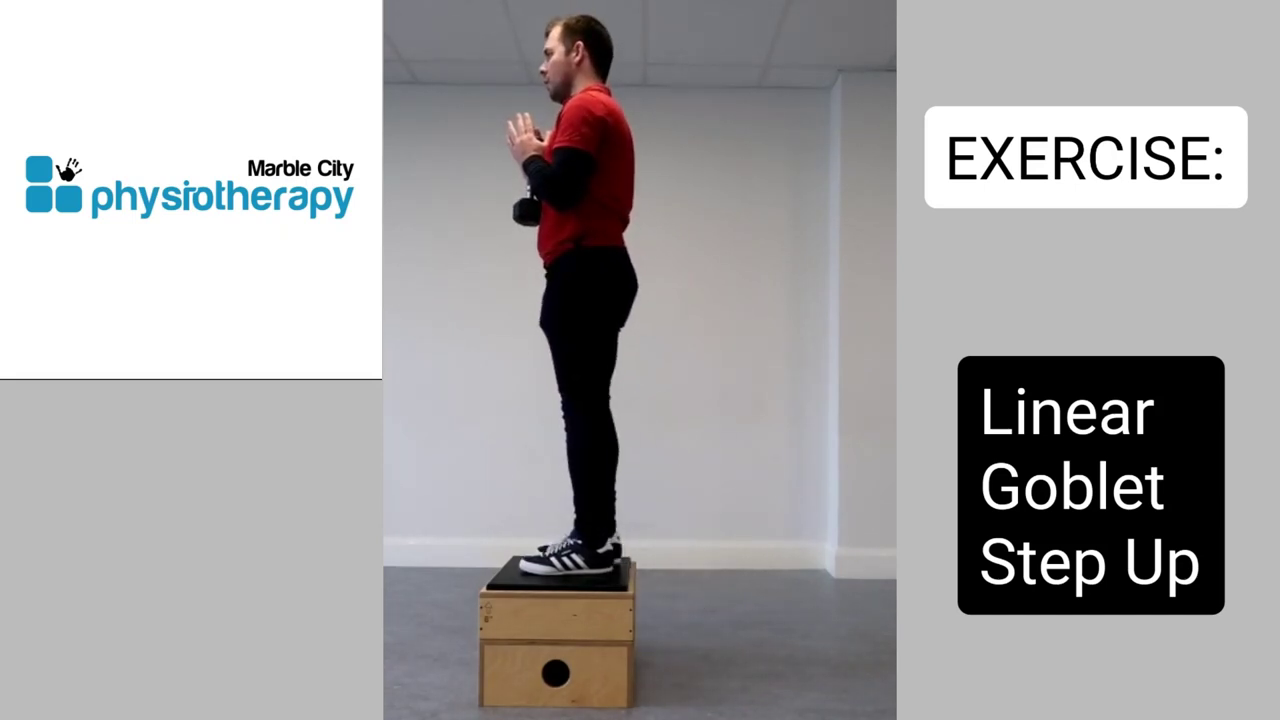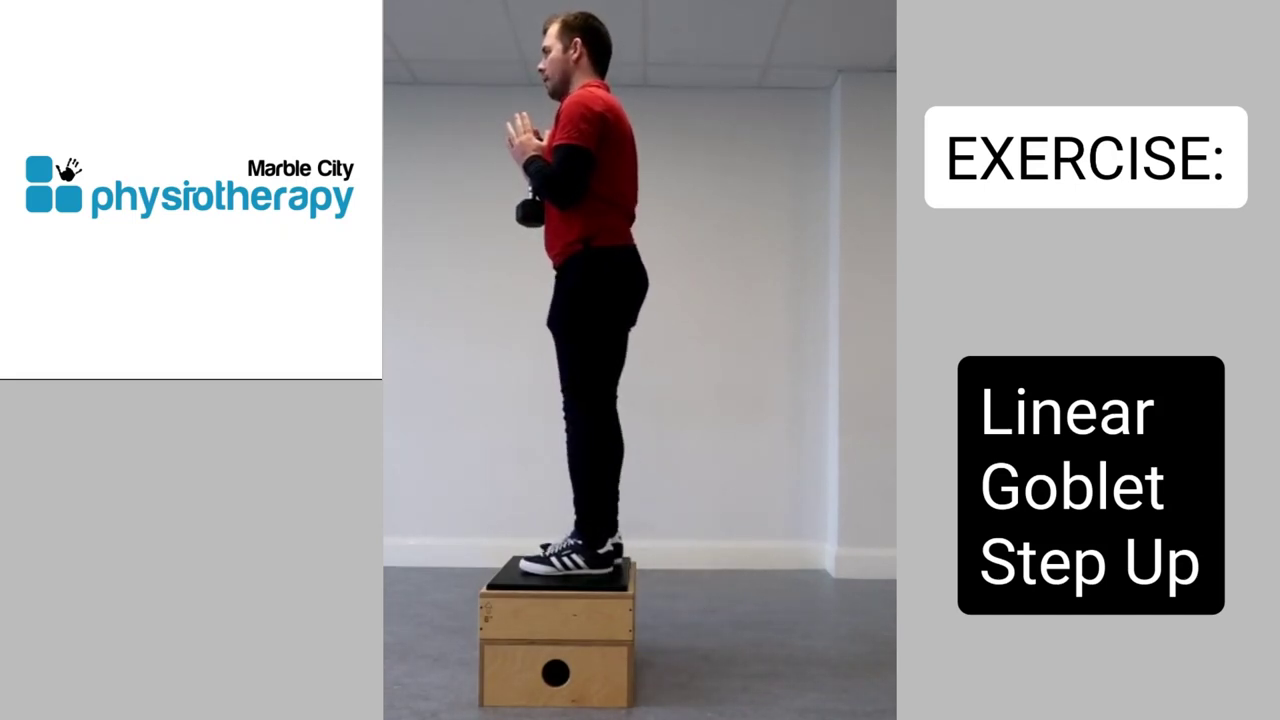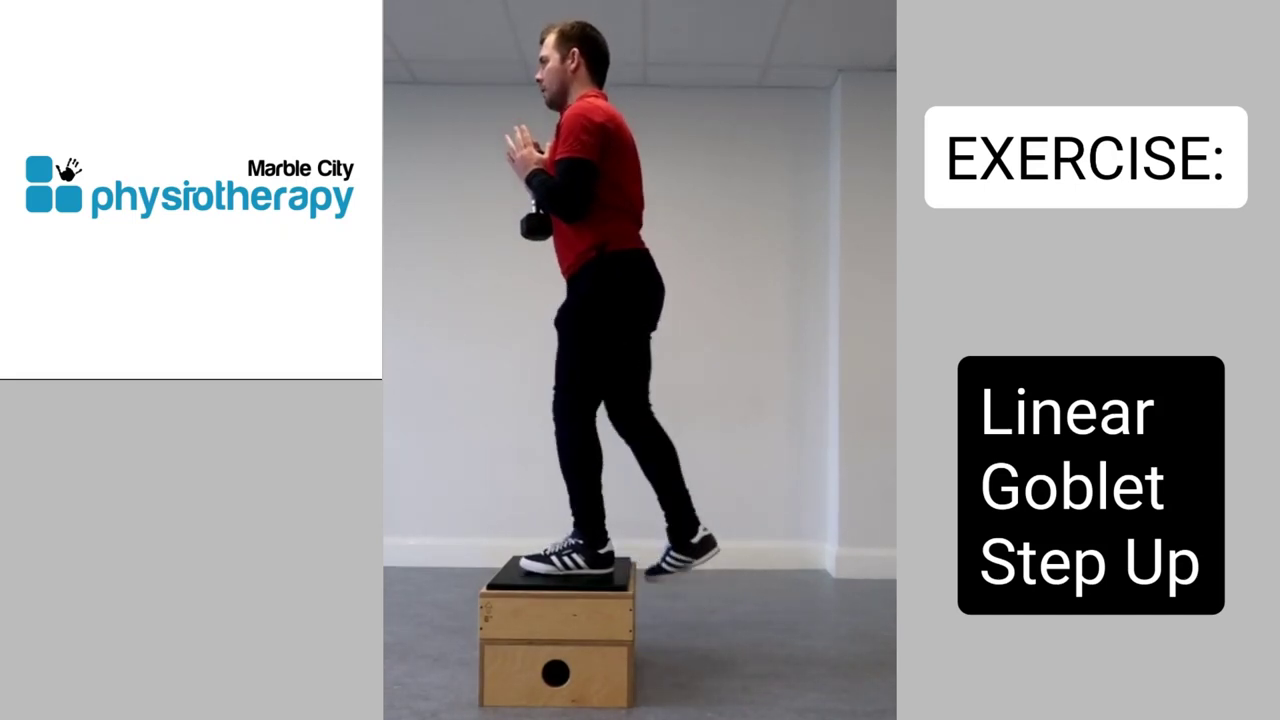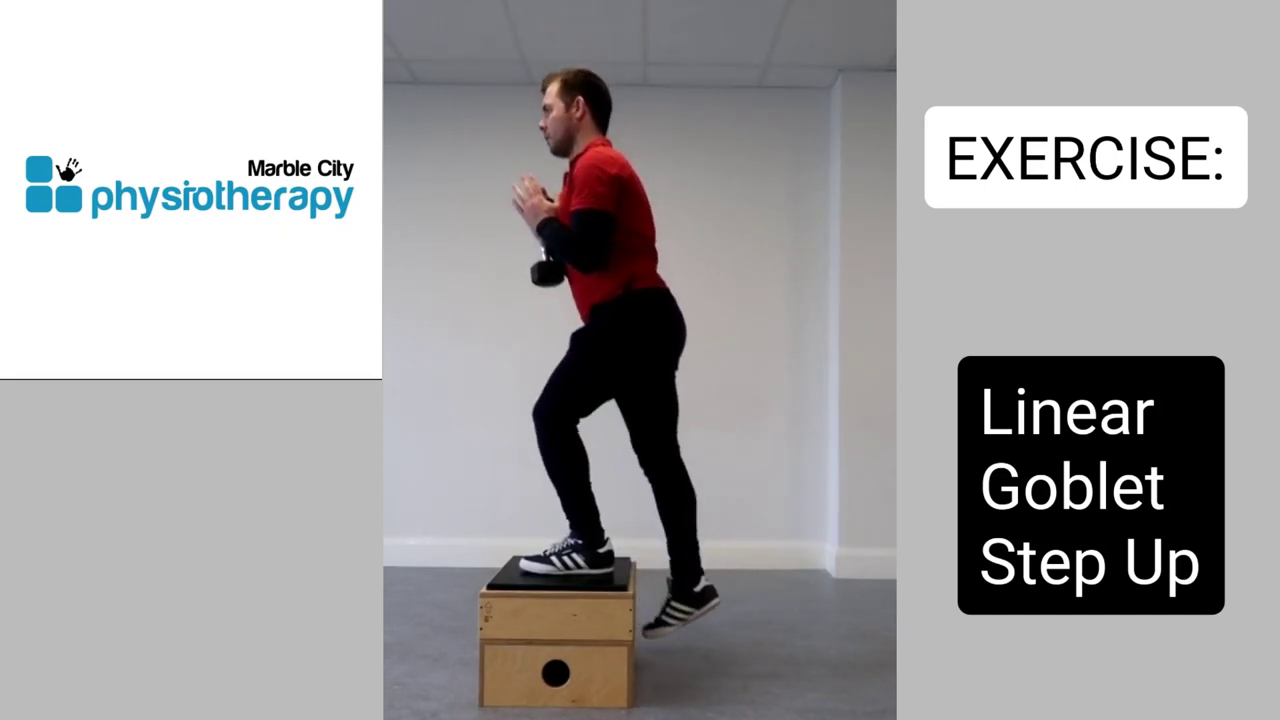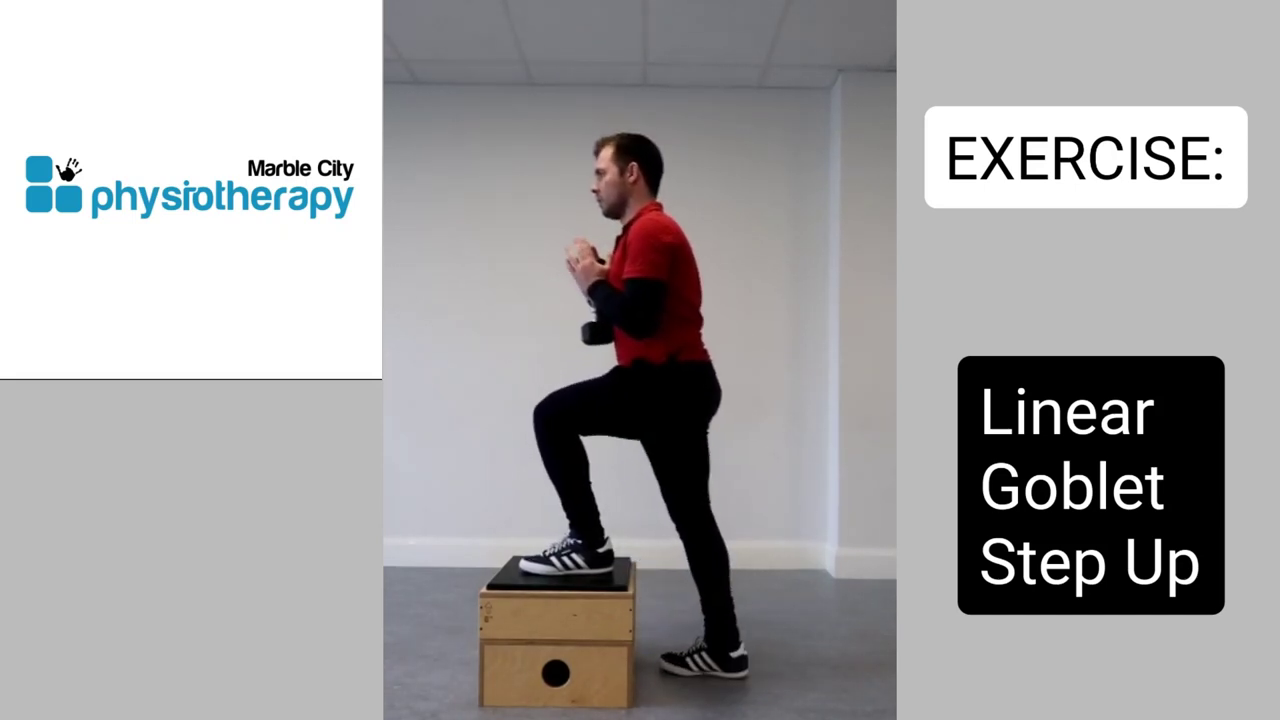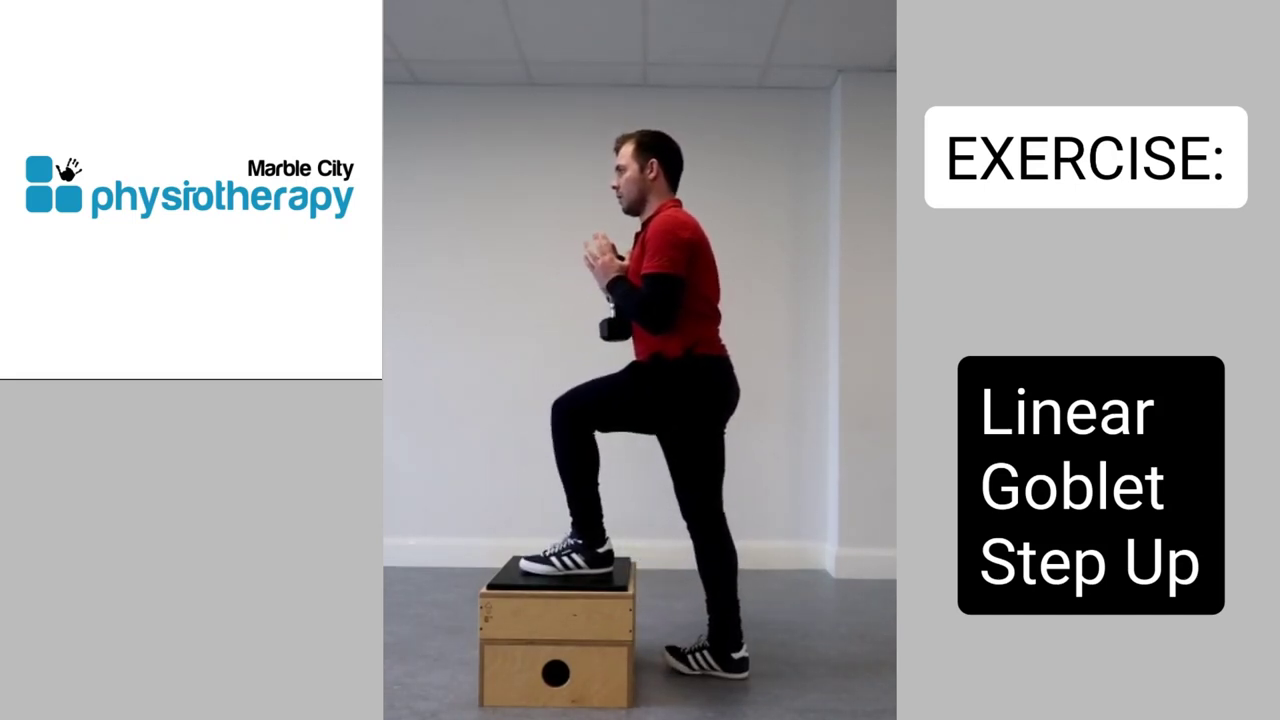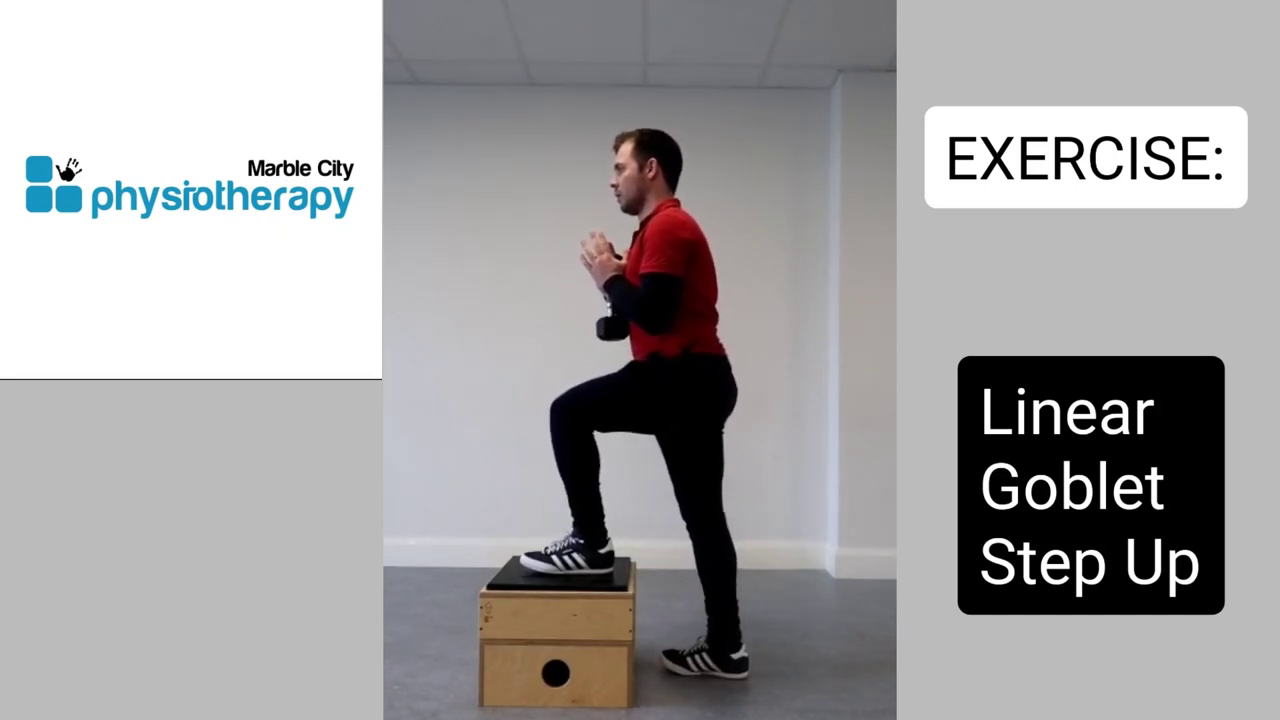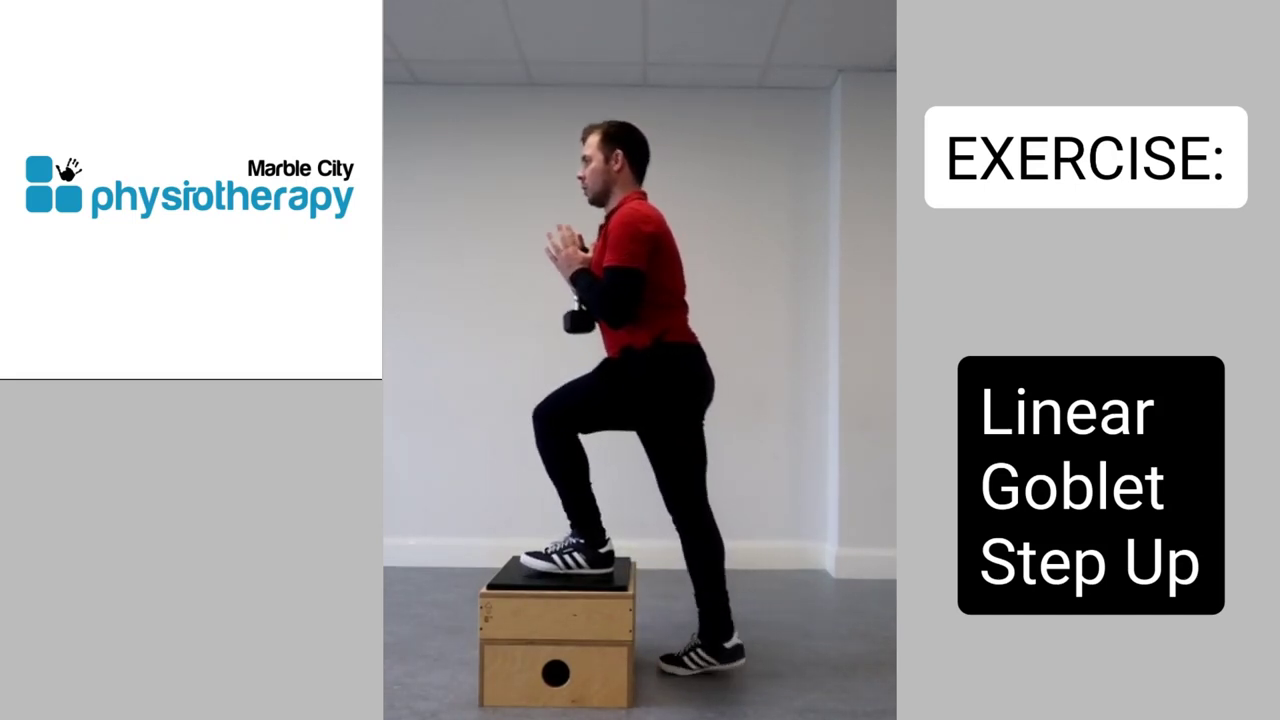
dt=0.4s
person 1, frame 1
left shoulder: (586, 109)
right shoulder: (602, 112)
left elbow: (562, 190)
left wrist: (529, 156)
right wrist: (544, 160)
left hip: (584, 274)
right hip: (598, 272)
left knee: (583, 408)
right knee: (588, 407)
left ankle: (591, 543)
right ankle: (597, 535)
person 1, frame 2
left shoulder: (583, 105)
right shoulder: (601, 108)
left elbow: (563, 188)
left wrist: (528, 155)
right wrist: (542, 159)
left hip: (593, 274)
right hip: (609, 272)
left knee: (584, 409)
right knee: (594, 408)
left ankle: (591, 544)
right ankle: (598, 534)
person 1, frame 3
left shoulder: (583, 116)
right shoulder: (598, 118)
left elbow: (570, 203)
left wrist: (530, 171)
right wrist: (545, 172)
left hip: (607, 282)
right hip: (626, 280)
left knee: (573, 412)
right knee: (630, 414)
left ankle: (589, 546)
right ankle: (687, 535)
person 1, frame 4
left shoulder: (595, 166)
right shoulder: (598, 166)
left elbow: (587, 253)
left wrist: (541, 220)
right wrist: (553, 220)
left hip: (631, 320)
right hip: (645, 322)
left knee: (553, 416)
right knee: (659, 458)
left ankle: (589, 547)
right ankle: (689, 585)
person 1, frame 5
left shoulder: (650, 231)
right shoulder: (644, 232)
left elbow: (638, 321)
left wrist: (591, 283)
right wrist: (602, 282)
left hip: (668, 384)
right hip: (678, 385)
left knee: (553, 416)
right knee: (691, 517)
left ankle: (587, 543)
right ankle: (723, 646)
person 1, frame 6
left shoulder: (668, 227)
right shoulder: (663, 229)
left elbow: (656, 315)
left wrist: (610, 279)
right wrist: (621, 279)
left hip: (686, 380)
right hip: (696, 383)
left knee: (571, 413)
right knee: (703, 516)
left ankle: (588, 543)
right ankle: (726, 646)
person 1, frame 7
left shoulder: (667, 226)
right shoulder: (661, 228)
left elbow: (653, 316)
left wrist: (607, 277)
right wrist: (617, 277)
left hip: (684, 380)
right hip: (693, 382)
left knee: (570, 413)
right knee: (703, 516)
left ankle: (590, 543)
right ankle: (725, 647)
person 1, frame 8
left shoulder: (630, 220)
right shoulder: (630, 219)
left elbow: (617, 309)
left wrist: (574, 269)
right wrist: (585, 270)
left hip: (658, 371)
right hip: (674, 373)
left knee: (552, 418)
right knee: (688, 508)
left ankle: (588, 543)
right ankle: (716, 637)
